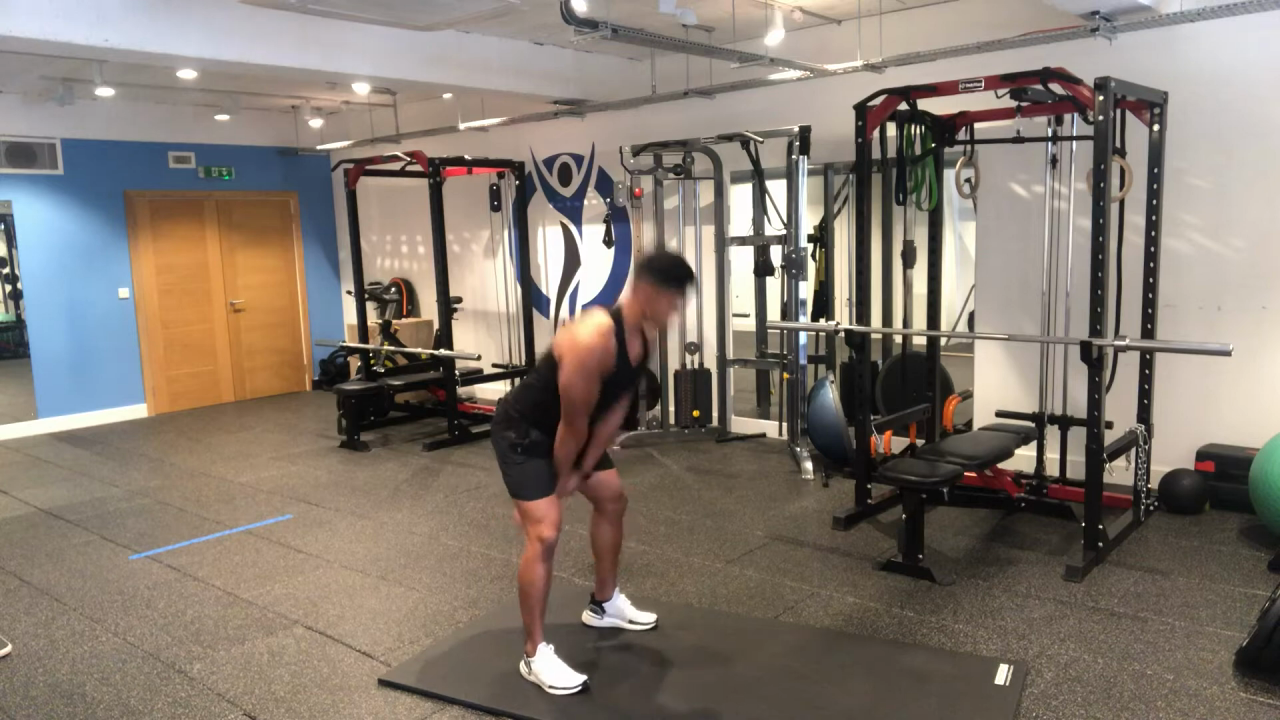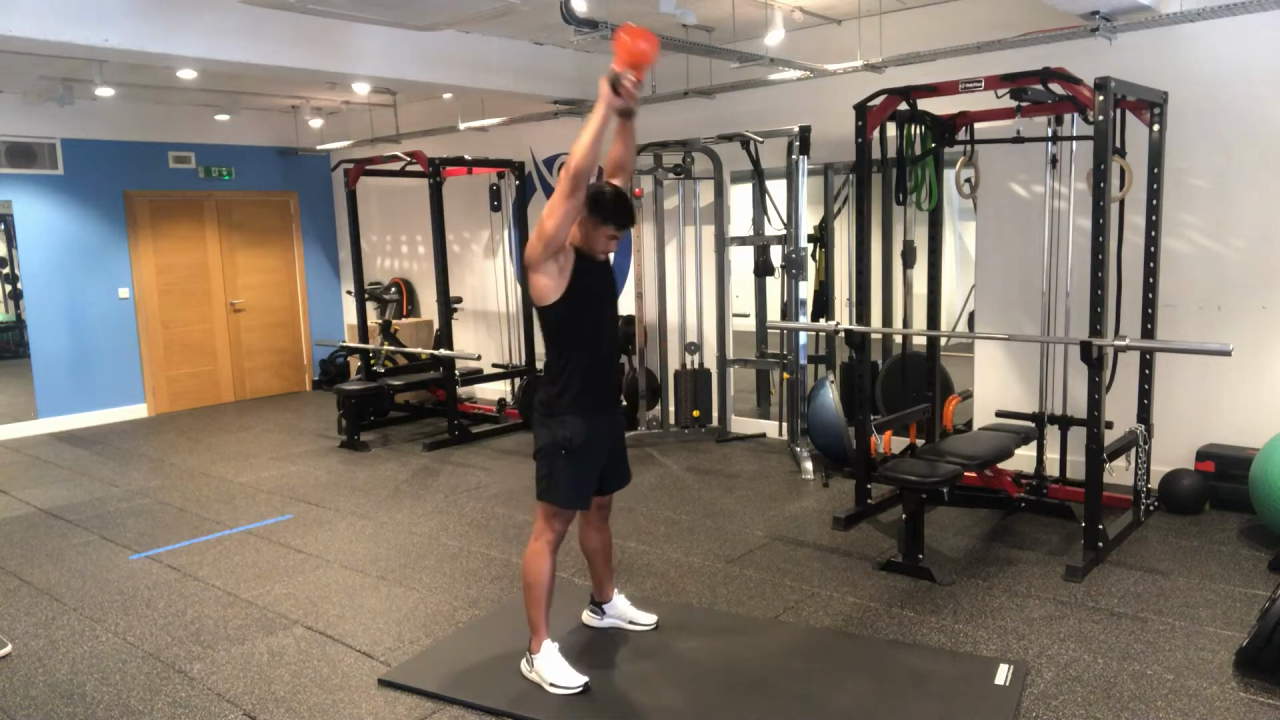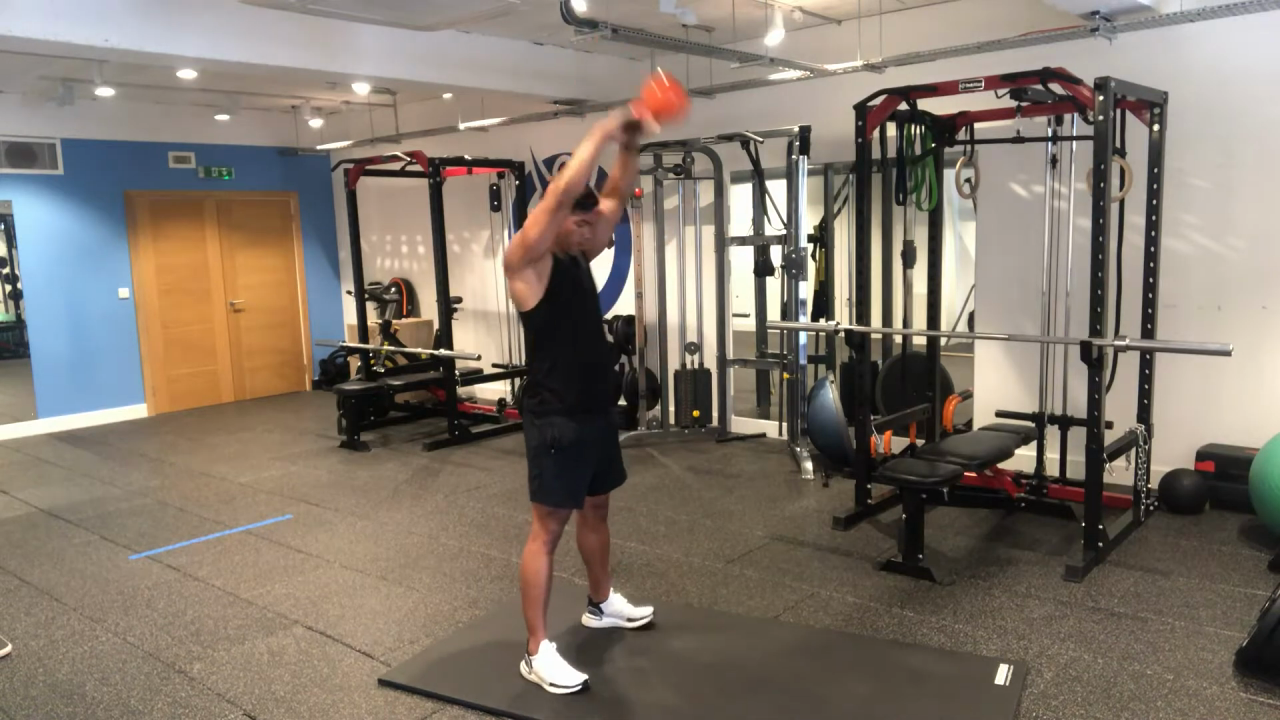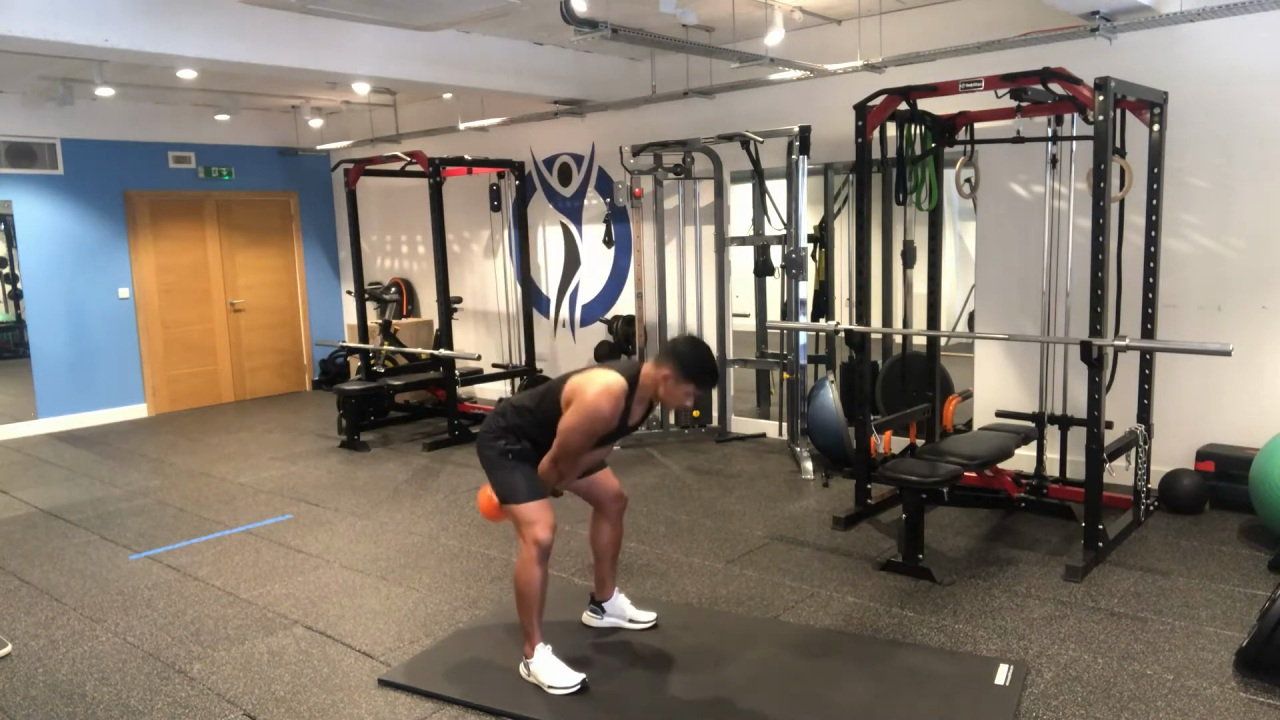
dt=0.7s
person 1, frame 1
left shoulder: (640, 338)
right shoulder: (592, 340)
left elbow: (613, 413)
right elbow: (572, 424)
left wrist: (582, 471)
right wrist: (562, 476)
left hip: (567, 429)
right hip: (523, 432)
left knee: (612, 500)
right knee: (544, 532)
left ankle: (605, 603)
right ankle: (535, 653)
person 1, frame 2
left shoulder: (597, 254)
right shoulder: (550, 259)
left elbow: (618, 173)
right elbow: (573, 183)
left wrist: (626, 114)
right wrist: (603, 109)
left hip: (605, 411)
right hip: (566, 417)
left knee: (598, 512)
right knee: (551, 527)
left ankle: (604, 604)
right ankle: (537, 652)
person 1, frame 3
left shoulder: (575, 255)
right shoulder: (528, 258)
left elbow: (617, 195)
right elbow: (560, 192)
left wrist: (629, 144)
right wrist: (599, 134)
left hip: (597, 410)
right hip: (556, 418)
left knee: (596, 510)
right knee: (547, 528)
left ankle: (601, 602)
right ankle: (537, 652)
person 1, frame 4
left shoulder: (645, 392)
right shoulder: (603, 397)
left elbow: (599, 447)
right elbow: (558, 459)
left wrist: (562, 483)
right wrist: (541, 494)
left hip: (554, 442)
right hip: (509, 440)
left knee: (613, 499)
right knee: (539, 535)
left ankle: (604, 602)
right ankle: (534, 655)
